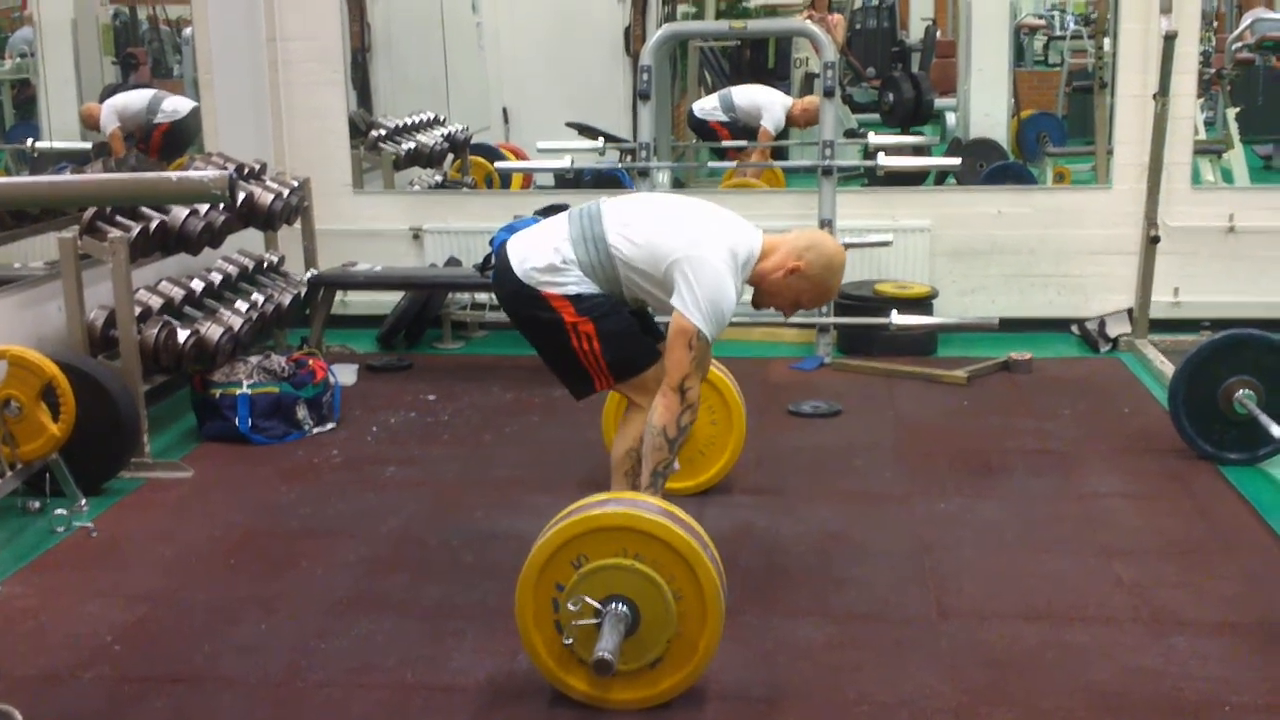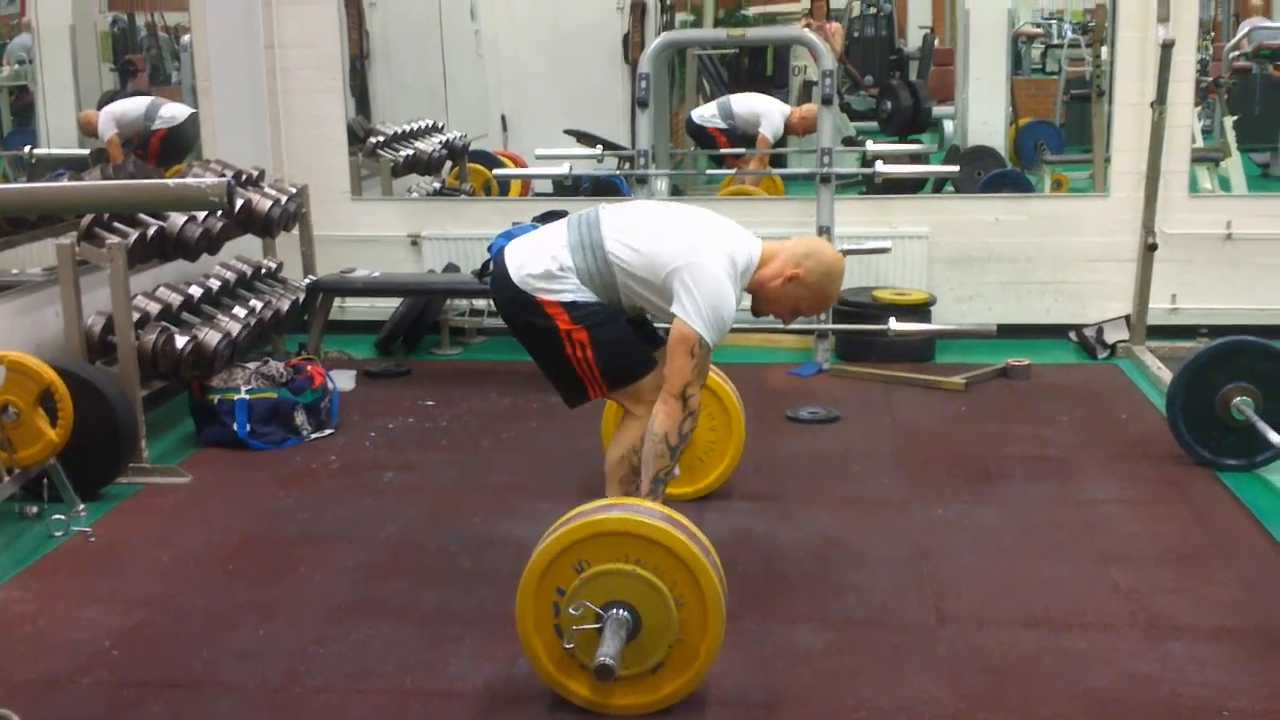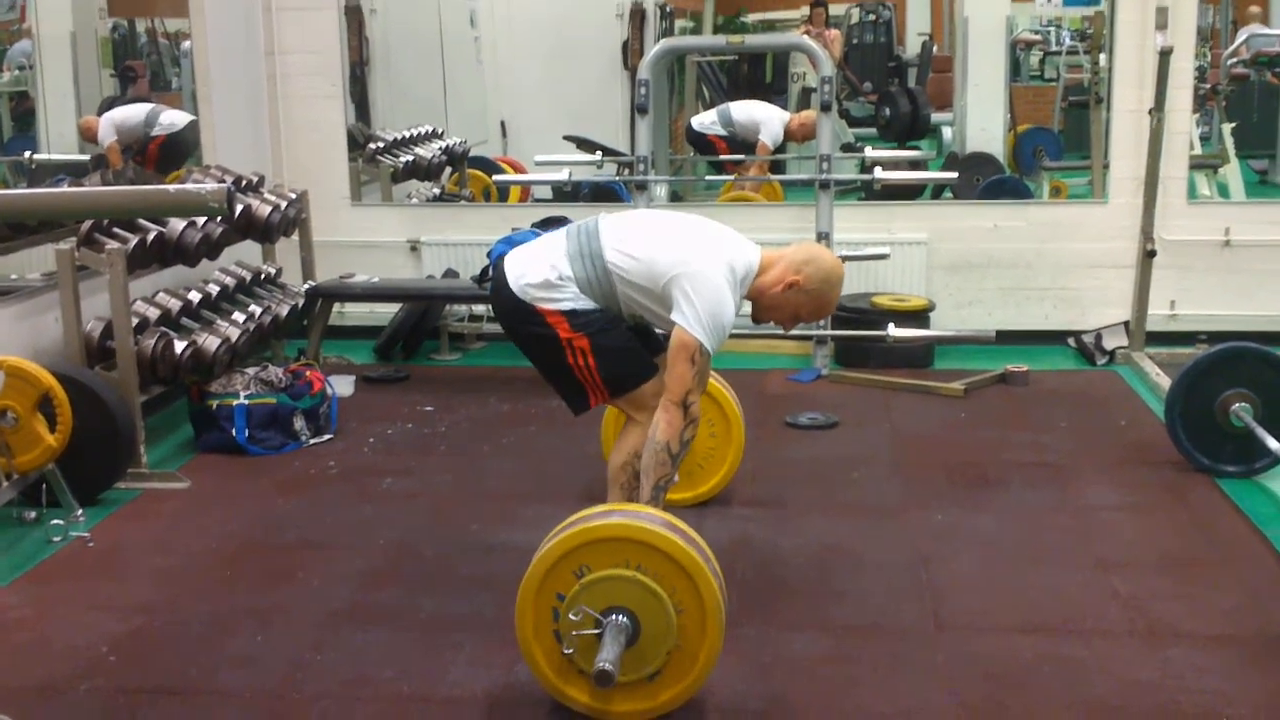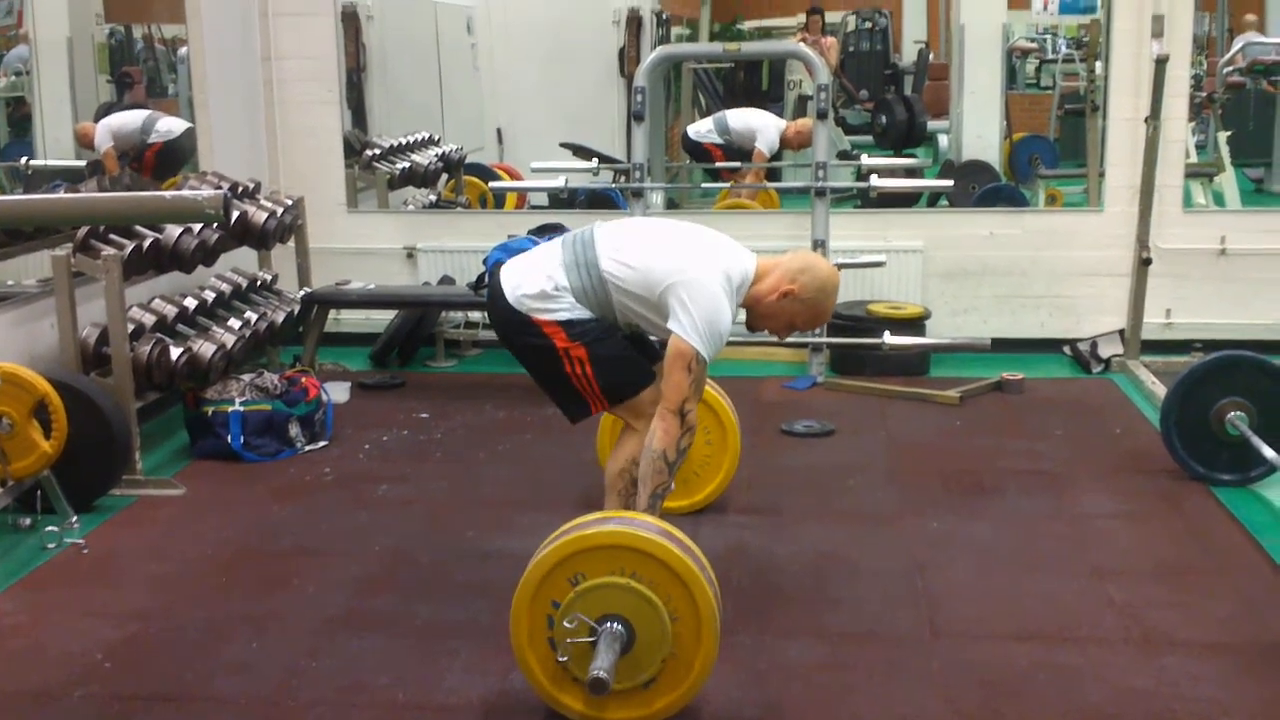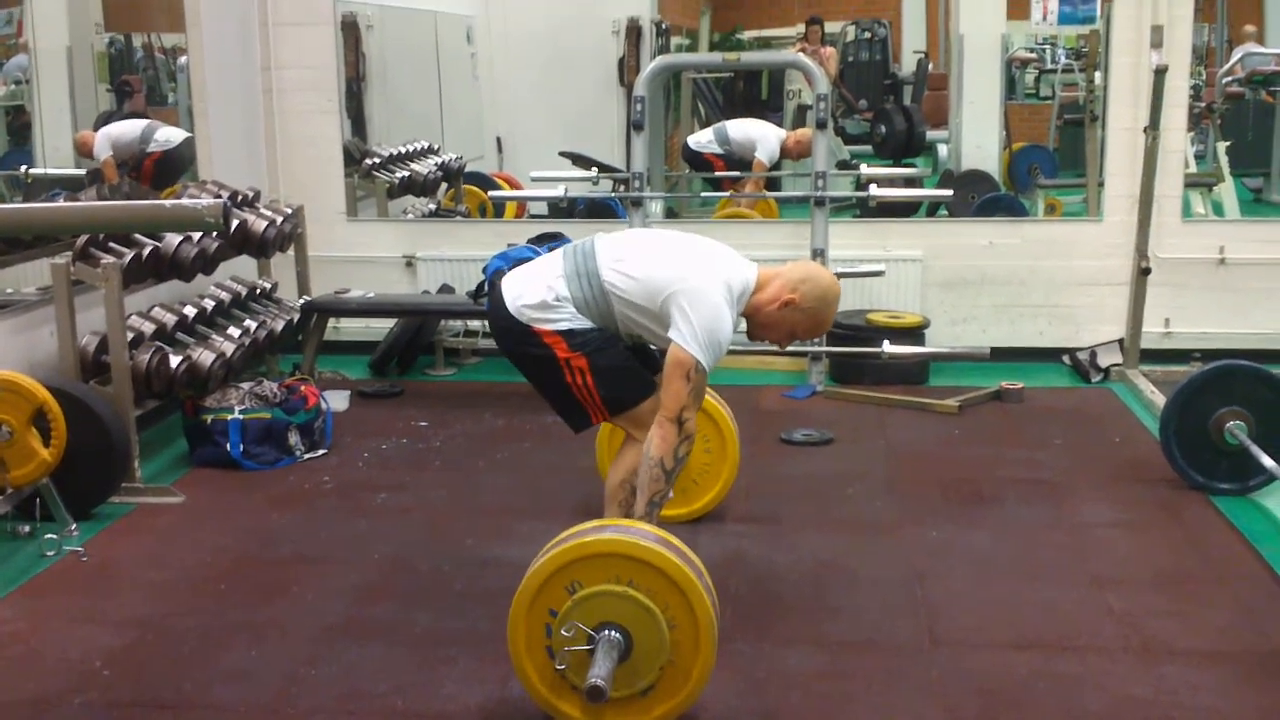
dt=0.1s
person 1, frame 1
left shoulder: (735, 242)
right shoulder: (717, 276)
right elbow: (677, 392)
right wrist: (648, 500)
left hip: (545, 257)
right hip: (541, 275)
left knee: (661, 370)
right knee: (651, 394)
person 1, frame 2
left shoulder: (733, 250)
right shoulder: (716, 283)
right elbow: (678, 399)
left hip: (544, 261)
right hip: (538, 281)
left knee: (660, 377)
right knee: (646, 403)
person 1, frame 3
left shoulder: (733, 256)
right shoulder: (715, 292)
right elbow: (678, 406)
left hip: (542, 273)
right hip: (537, 291)
left knee: (662, 385)
right knee: (649, 408)
person 1, frame 4
left shoulder: (728, 264)
right shoulder: (711, 300)
right elbow: (675, 414)
left hip: (538, 281)
right hip: (533, 301)
left knee: (657, 393)
right knee: (647, 415)
person 1, frame 5
left shoulder: (729, 273)
right shoulder: (712, 309)
right elbow: (673, 422)
left hip: (540, 293)
right hip: (533, 313)
left knee: (660, 401)
right knee: (648, 425)
